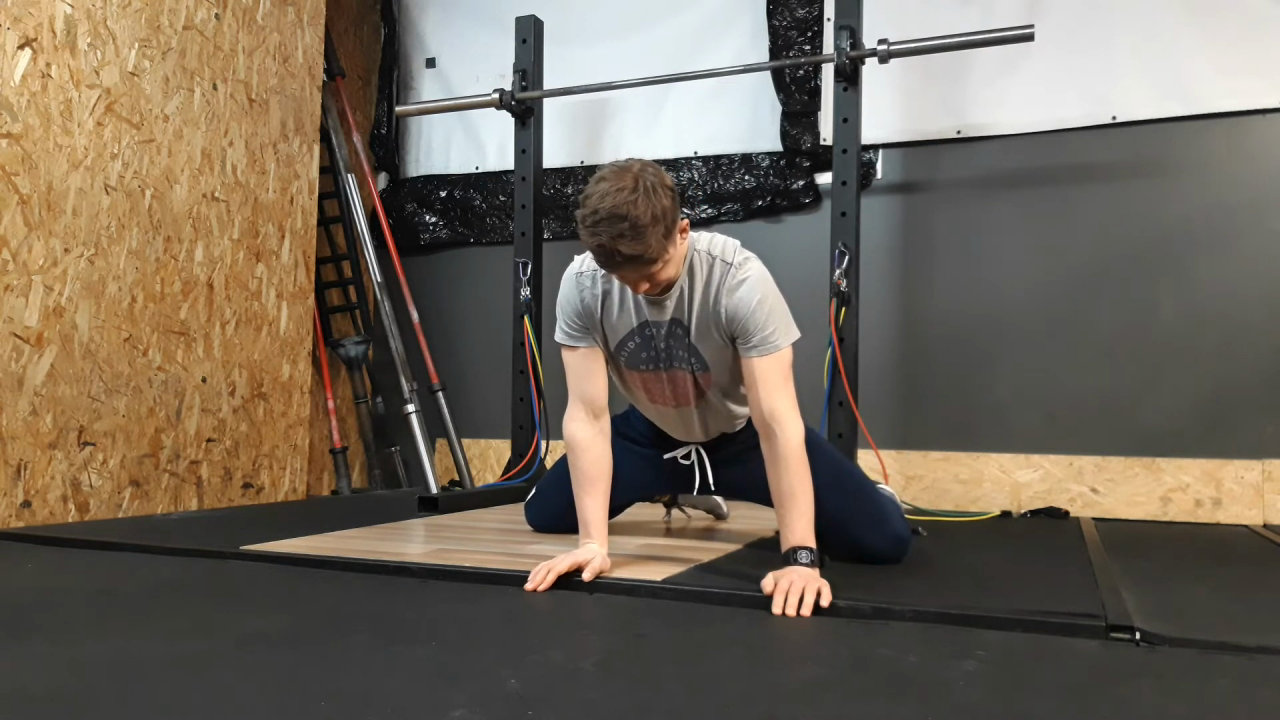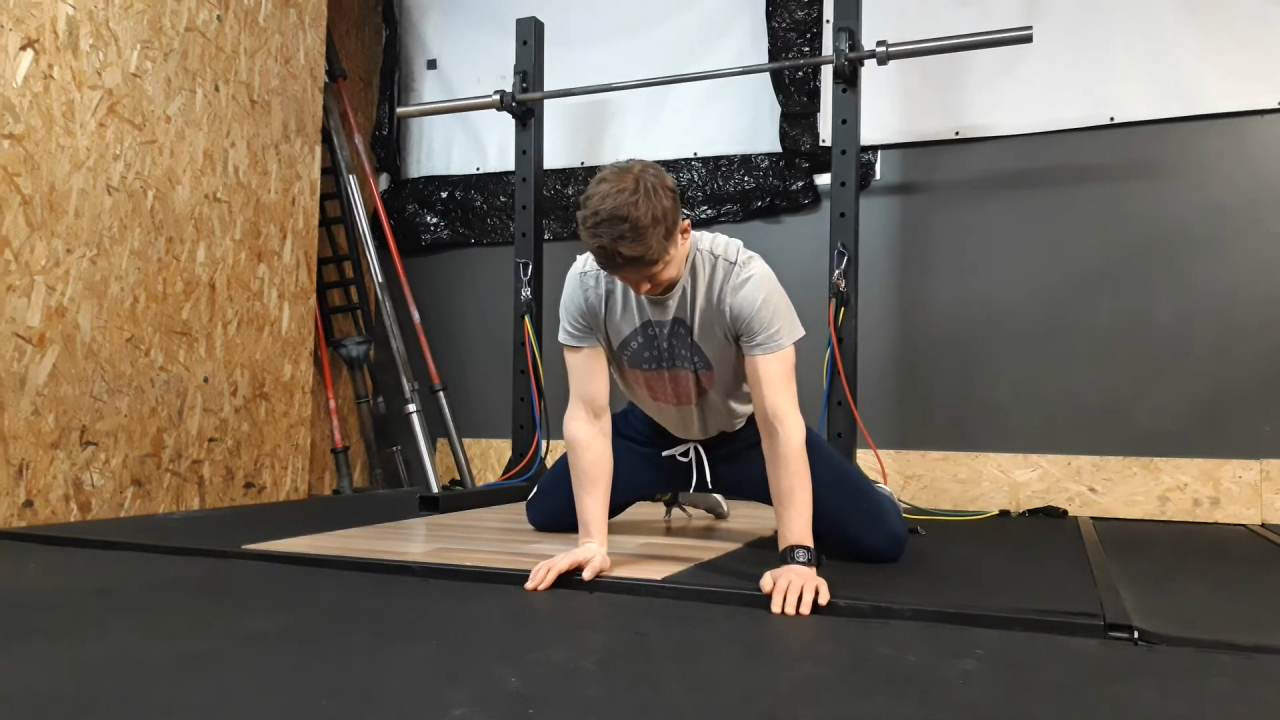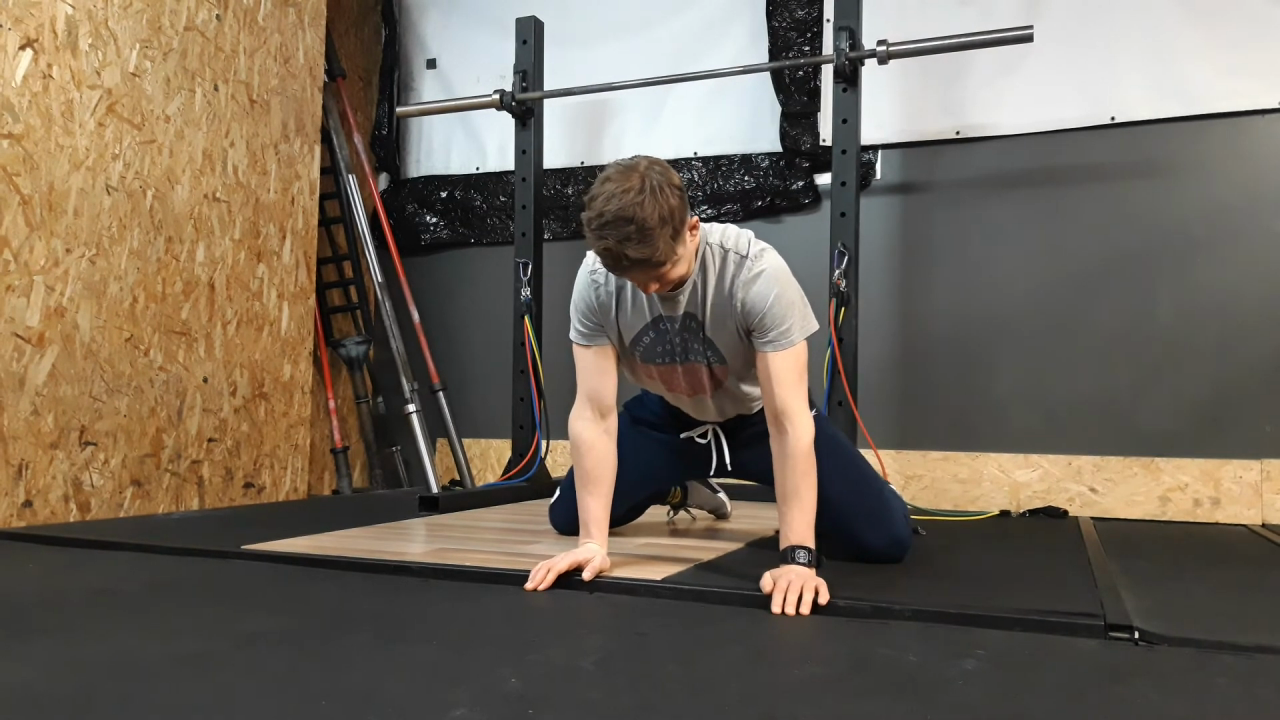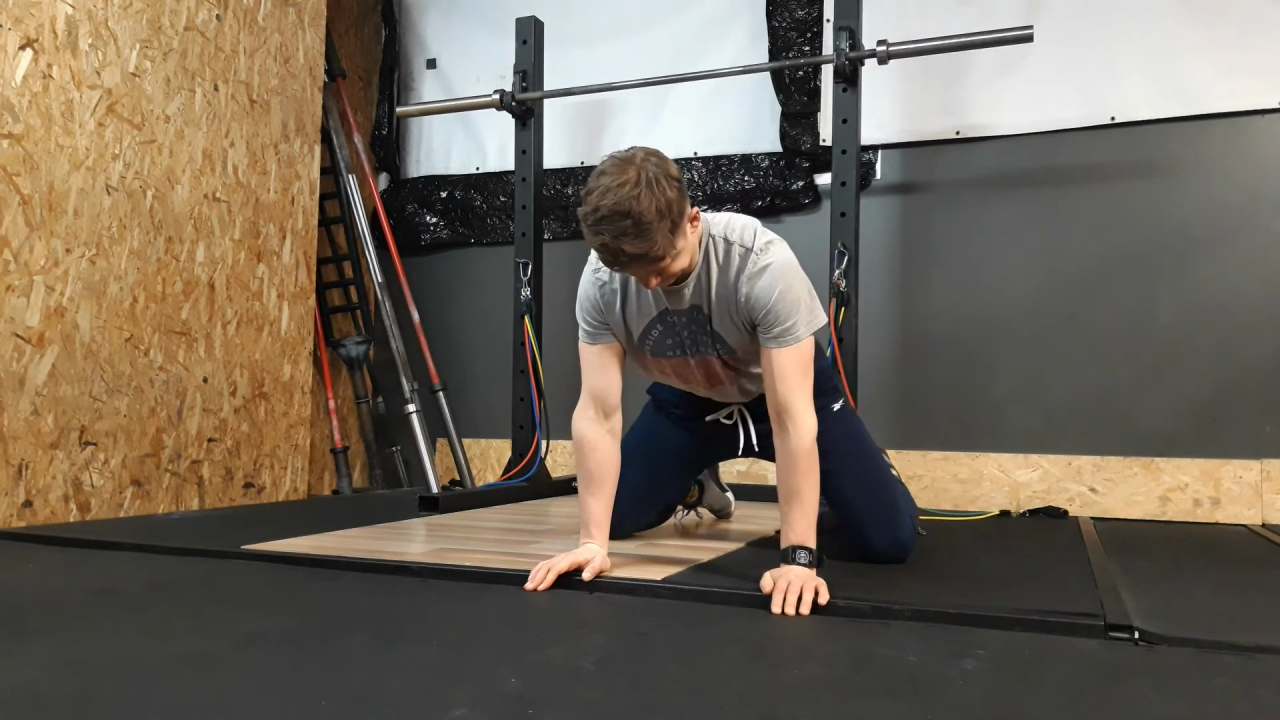
dt=0.5s
person 1, frame 1
left shoulder: (739, 278)
right shoulder: (581, 285)
left elbow: (776, 422)
right elbow: (587, 415)
left wrist: (800, 556)
right wrist: (594, 541)
left hip: (741, 433)
right hip: (652, 434)
left knee: (883, 538)
right knee: (543, 514)
right ankle: (674, 491)
person 1, frame 2
left shoulder: (743, 280)
right shoulder: (584, 284)
left elbow: (778, 422)
right elbow: (588, 415)
left wrist: (797, 554)
right wrist: (592, 541)
left hip: (742, 433)
right hip: (652, 432)
left knee: (881, 537)
right knee: (545, 514)
right ankle: (674, 490)
person 1, frame 3
left shoulder: (756, 272)
right shoulder: (595, 281)
left elbow: (788, 421)
right elbow: (594, 414)
left wrist: (797, 555)
right wrist: (594, 542)
left hip: (757, 417)
right hip: (665, 415)
left knee: (884, 538)
right knee: (566, 517)
right ankle: (681, 488)
person 1, frame 4
left shoulder: (763, 263)
right shoulder: (600, 279)
left elbow: (791, 418)
right elbow: (598, 412)
left wrist: (799, 556)
right wrist: (592, 542)
left hip: (785, 391)
right hip: (686, 399)
left knee: (888, 540)
right knee: (618, 519)
right ankle: (698, 488)
